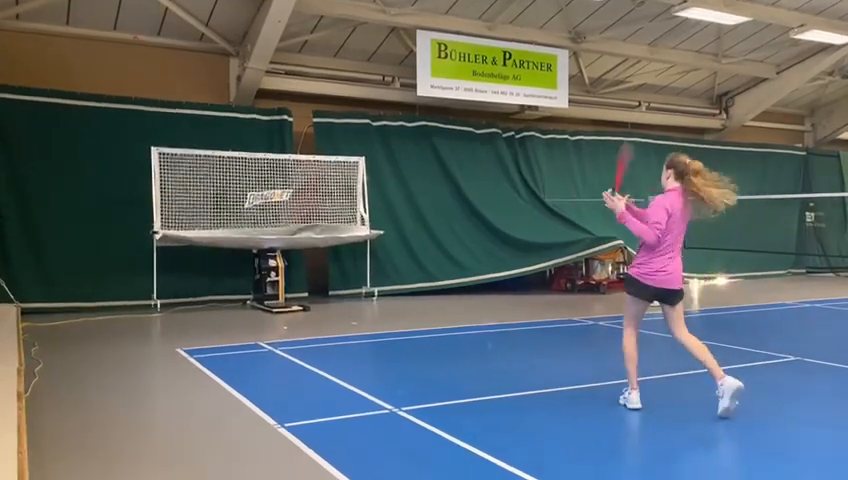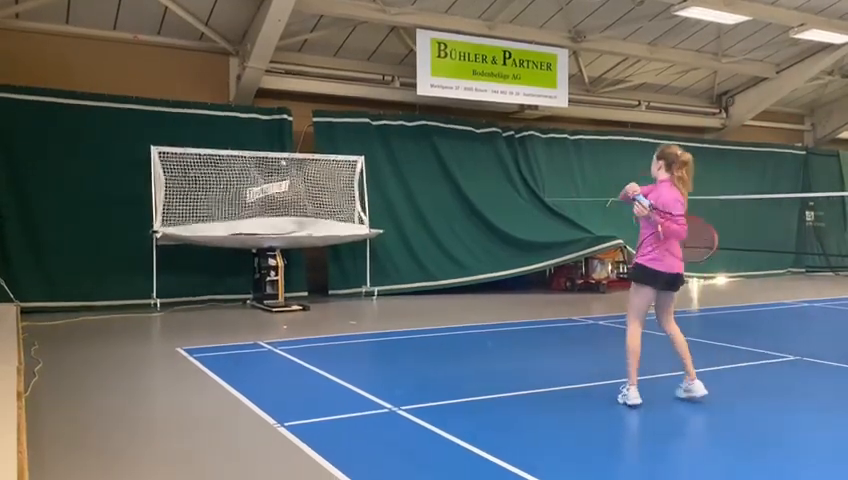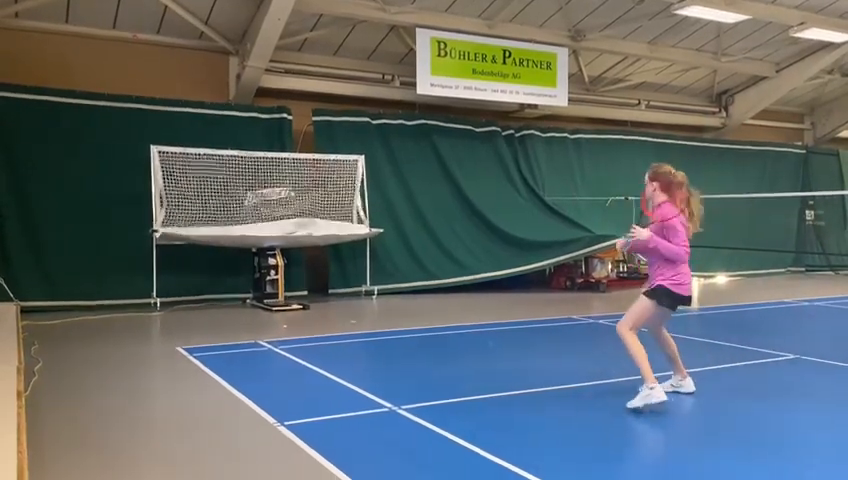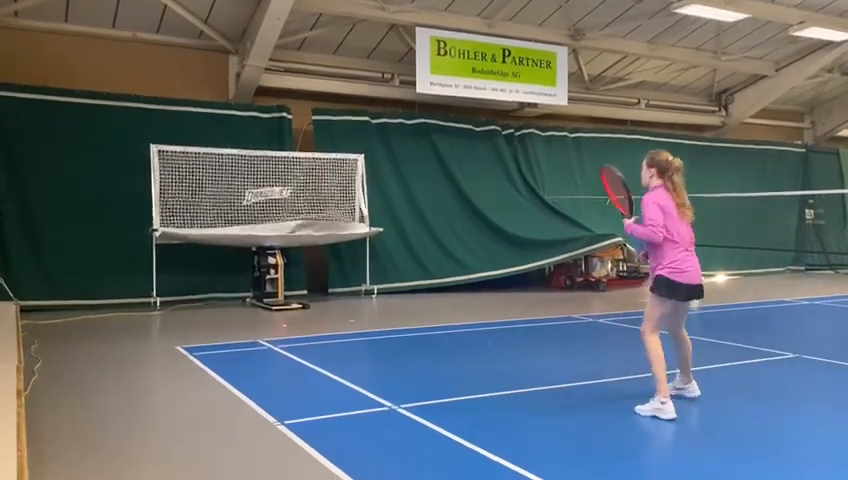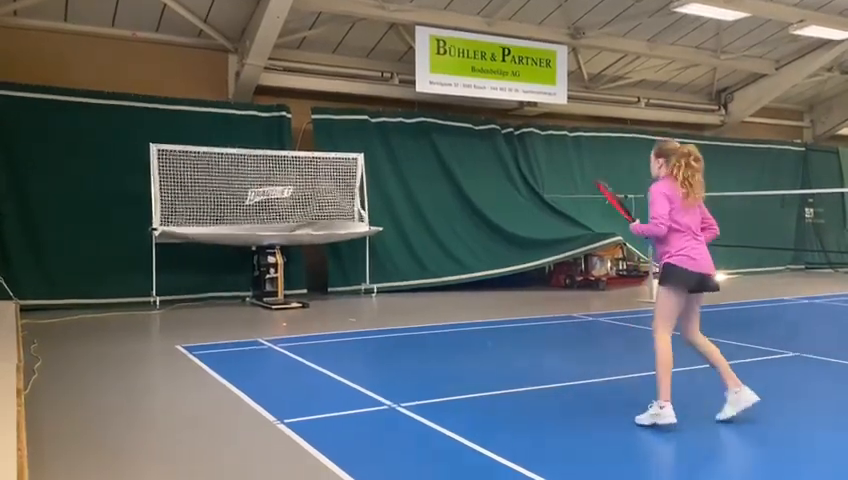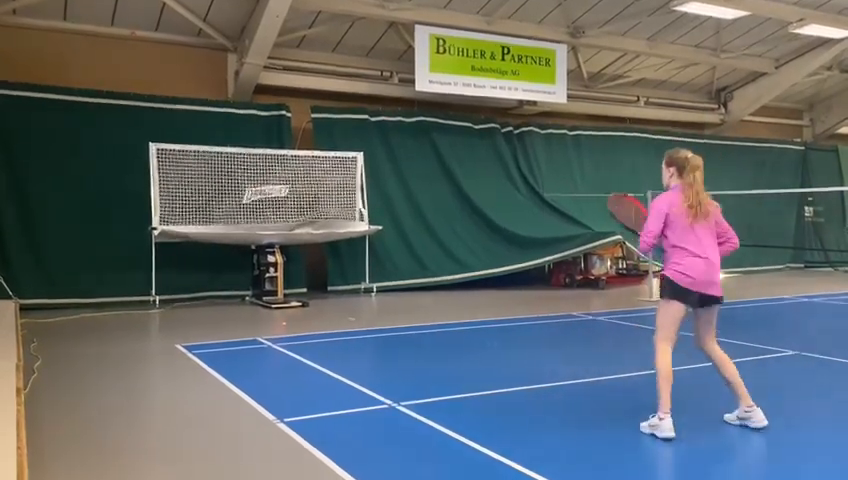
dt=0.2s
person 1, frame 1
left shoulder: (663, 201)
right shoulder: (684, 201)
left elbow: (651, 238)
right elbow: (649, 219)
left wrist: (621, 213)
right wrist: (628, 207)
left hip: (645, 275)
right hip: (672, 279)
left knee: (630, 329)
right knee: (682, 334)
left ankle: (633, 392)
right ankle: (723, 380)
person 1, frame 2
left shoulder: (670, 194)
right shoulder: (658, 189)
left elbow: (680, 232)
right elbow: (630, 197)
left wrist: (651, 216)
right wrist: (633, 191)
left hip: (654, 265)
right hip: (668, 268)
left knee: (634, 323)
right knee: (668, 323)
left ankle: (631, 389)
right ankle: (692, 381)
person 1, frame 3
left shoulder: (670, 216)
right shoulder: (658, 211)
left elbow: (682, 254)
right elbow: (651, 246)
left wrist: (650, 239)
right wrist: (631, 244)
left hip: (669, 285)
right hip: (668, 284)
left knee: (625, 328)
right knee: (656, 330)
left ankle: (652, 388)
right ankle: (682, 378)
person 1, frame 4
left shoulder: (652, 198)
right shoulder: (674, 199)
left elbow: (654, 234)
left wrist: (630, 226)
right wrist: (651, 252)
left hip: (671, 275)
right hip: (688, 274)
left knee: (649, 332)
right knee: (676, 329)
left ankle: (663, 400)
right ankle: (686, 382)
person 1, frame 5
left shoulder: (659, 188)
right shoulder: (690, 191)
left elbow: (659, 227)
right elbow: (711, 229)
left wrist: (636, 227)
left hip: (679, 265)
right hip: (700, 266)
left knee: (661, 333)
right knee: (692, 334)
left ankle: (663, 407)
right ankle: (738, 391)
person 1, frame 6
left shoulder: (663, 202)
right shoulder: (708, 204)
left elbow: (646, 244)
right elbow: (731, 243)
left wrist: (642, 241)
left hip: (681, 278)
right hip: (710, 281)
left knee: (663, 345)
right knee: (709, 345)
left ankle: (663, 418)
right ankle: (749, 408)
